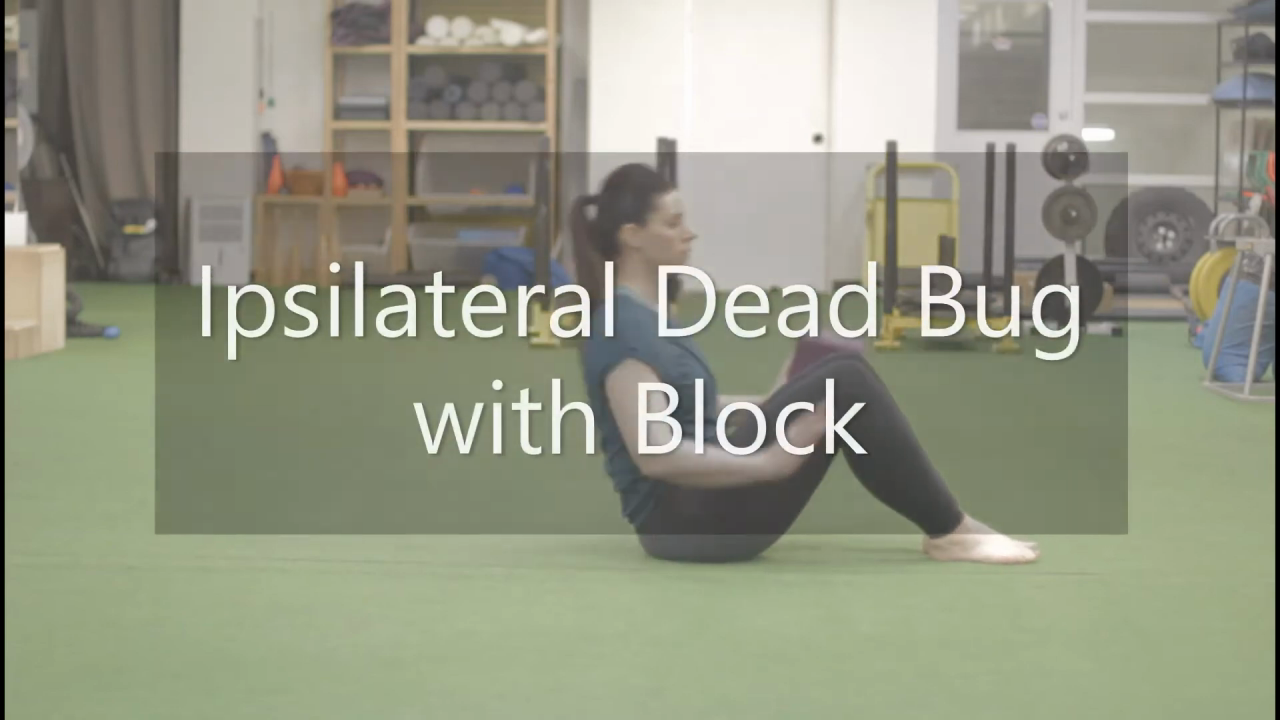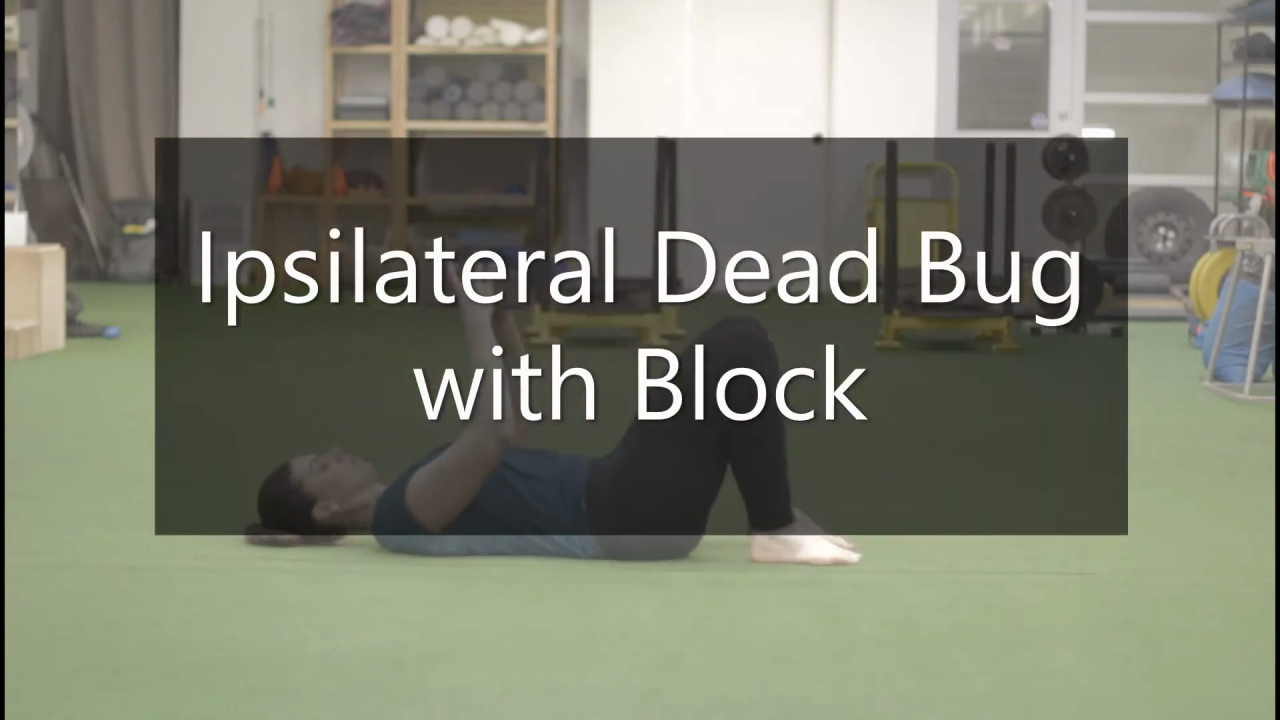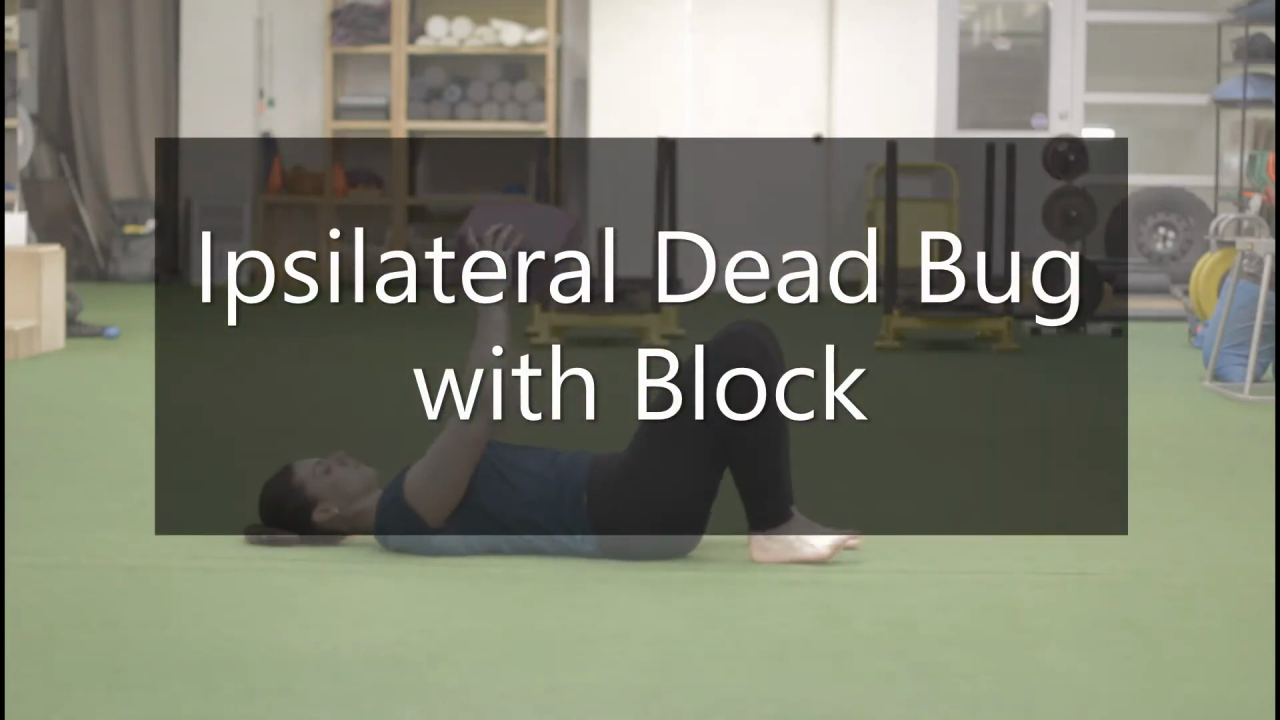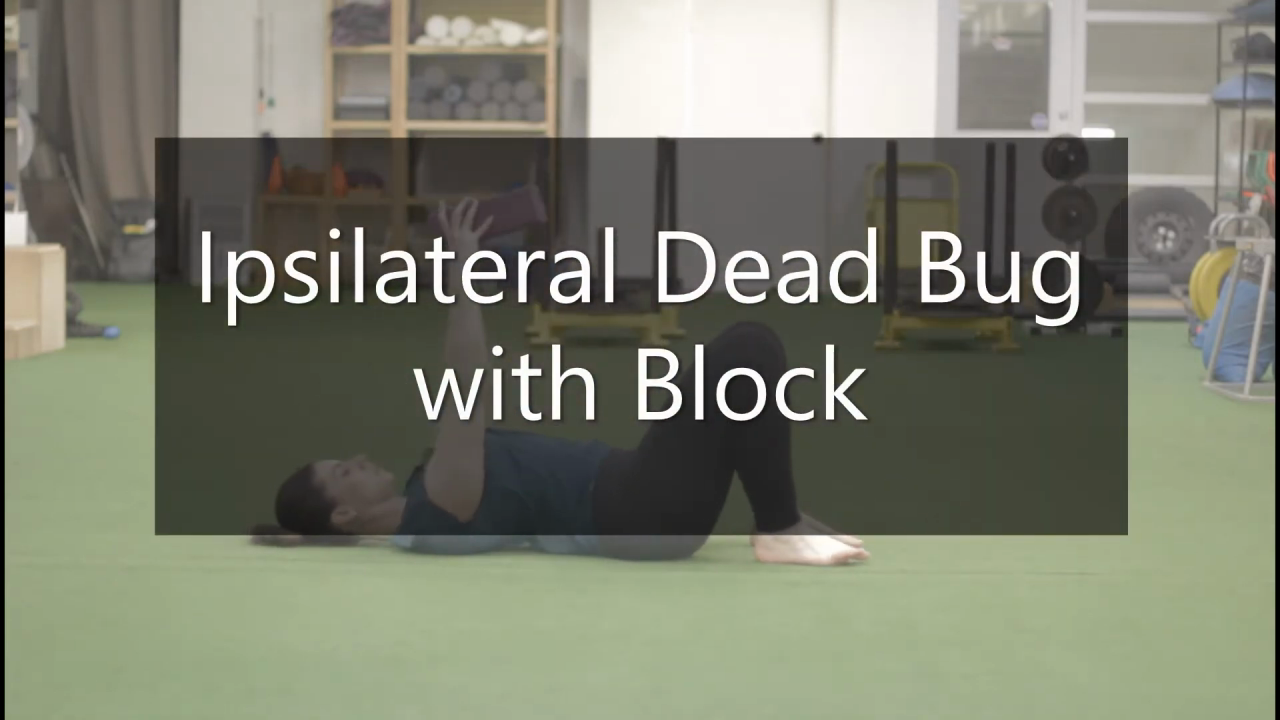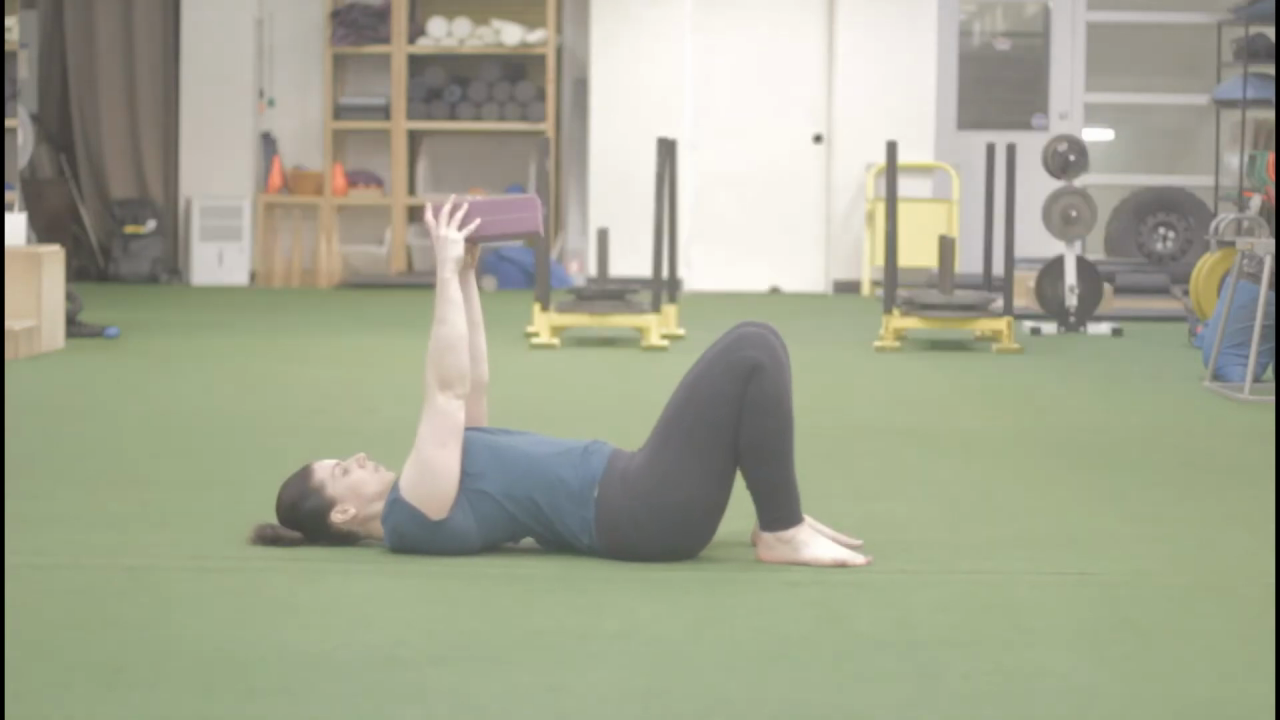
dt=1s
person 1, frame 1
left shoulder: (645, 310)
right shoulder: (624, 328)
right elbow: (655, 454)
left wrist: (781, 401)
right wrist: (768, 461)
left hip: (706, 495)
right hip: (686, 517)
left knee: (841, 367)
right knee: (845, 384)
left ankle: (947, 520)
right ankle: (949, 534)
person 1, frame 2
left shoulder: (418, 493)
right shoulder: (405, 516)
left elbow: (516, 413)
right elbow: (494, 430)
left wrist: (500, 315)
right wrist: (475, 322)
left hip: (615, 499)
right hip: (631, 521)
left knee: (737, 339)
right knee: (738, 347)
left ankle: (778, 518)
right ankle: (776, 529)
person 1, frame 3
left shoulder: (418, 496)
right shoulder: (406, 517)
left elbow: (485, 400)
right elbow: (478, 407)
left wrist: (496, 285)
right wrist: (490, 293)
left hip: (619, 497)
right hip: (631, 518)
left knee: (746, 342)
right knee: (742, 354)
left ankle: (777, 517)
right ankle: (774, 529)
person 1, frame 4
left shoulder: (427, 493)
right shoulder: (431, 518)
left elbow: (472, 385)
left wrist: (468, 267)
right wrist: (462, 270)
left hip: (631, 495)
right hip: (642, 516)
left knee: (748, 346)
right knee: (748, 349)
left ankle: (780, 518)
right ankle: (779, 532)
person 1, frame 5
left shoulder: (423, 497)
right shoulder: (412, 517)
left elbow: (472, 384)
right elbow: (446, 391)
left wrist: (467, 272)
right wrist: (446, 271)
left hip: (630, 490)
right hip: (643, 514)
left knee: (754, 342)
right knee: (751, 354)
left ankle: (780, 517)
right ankle: (782, 533)
